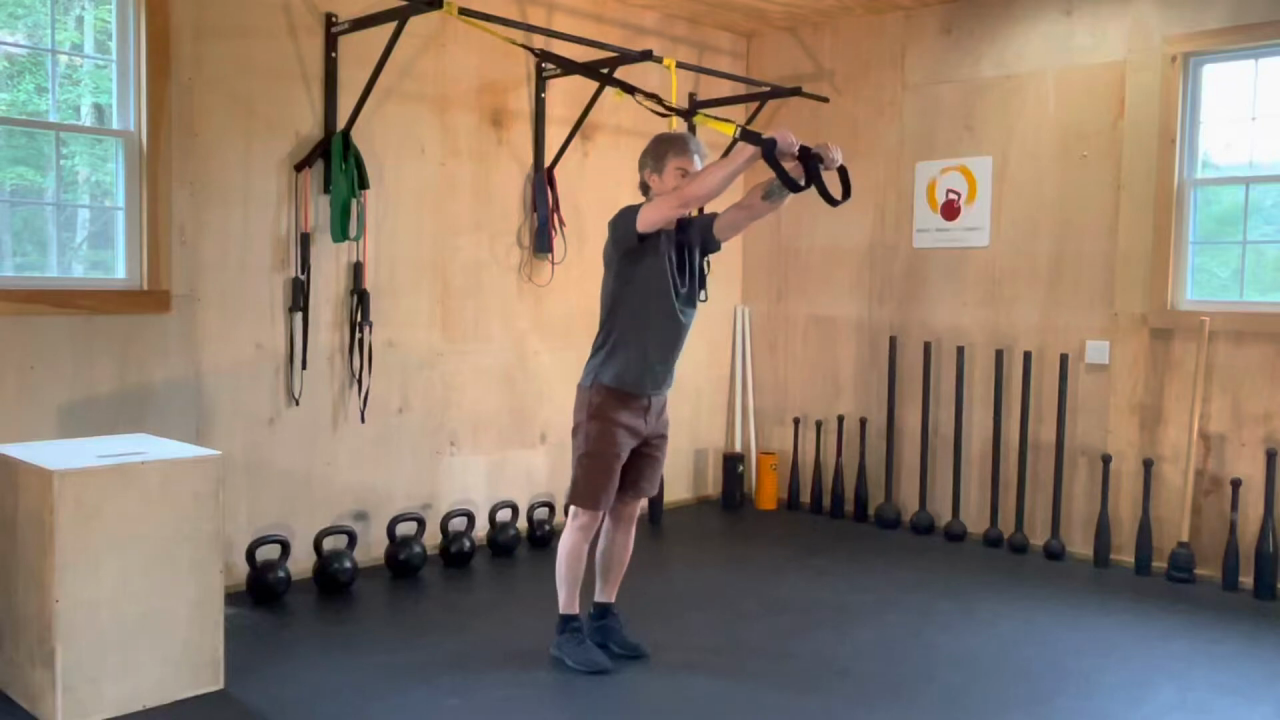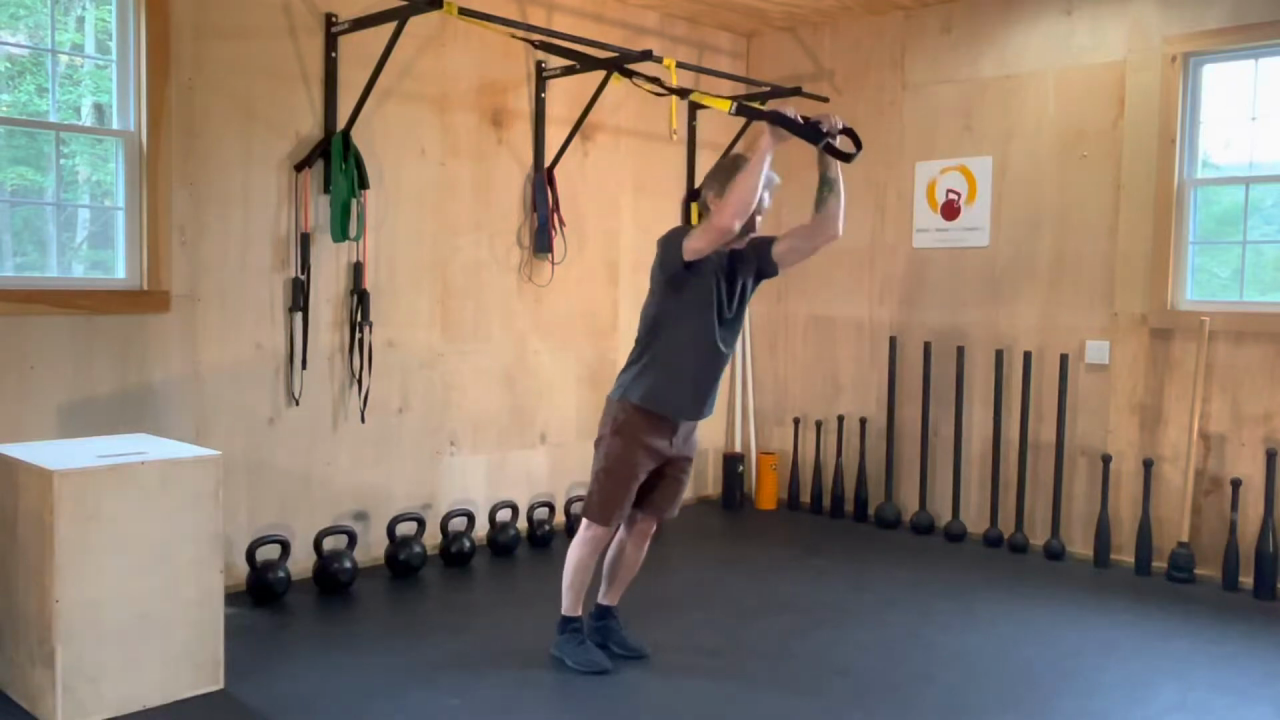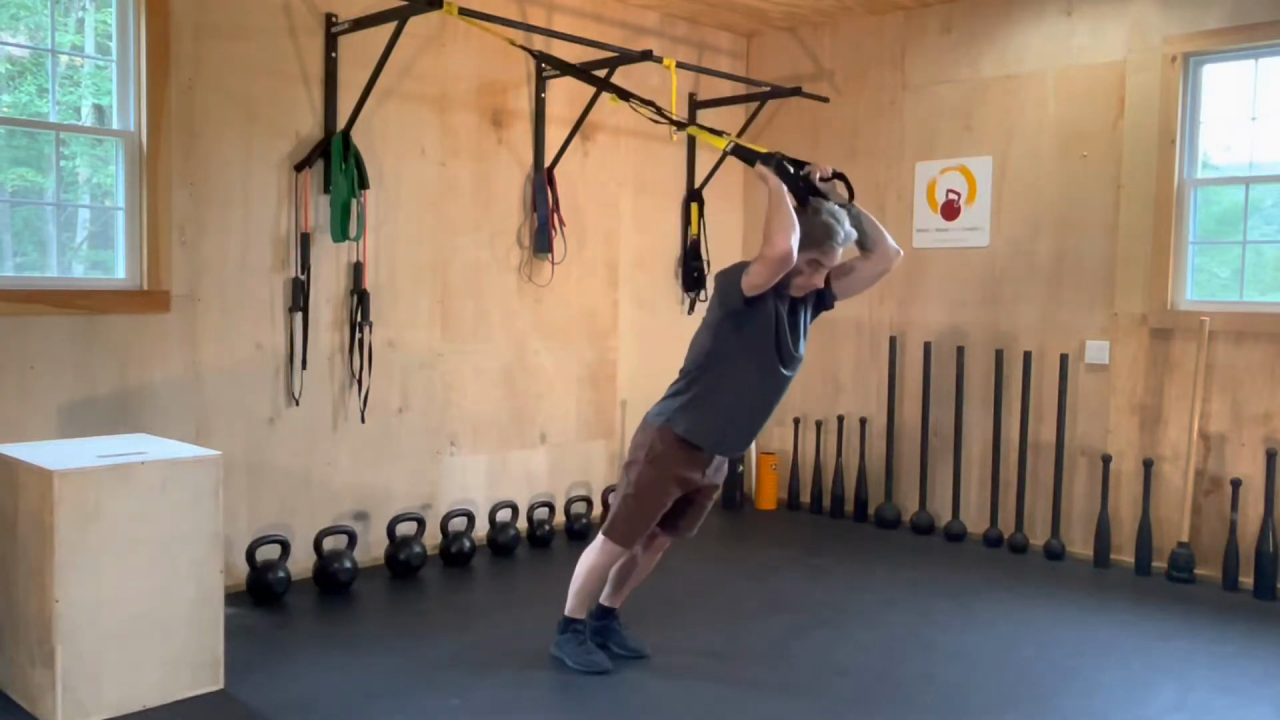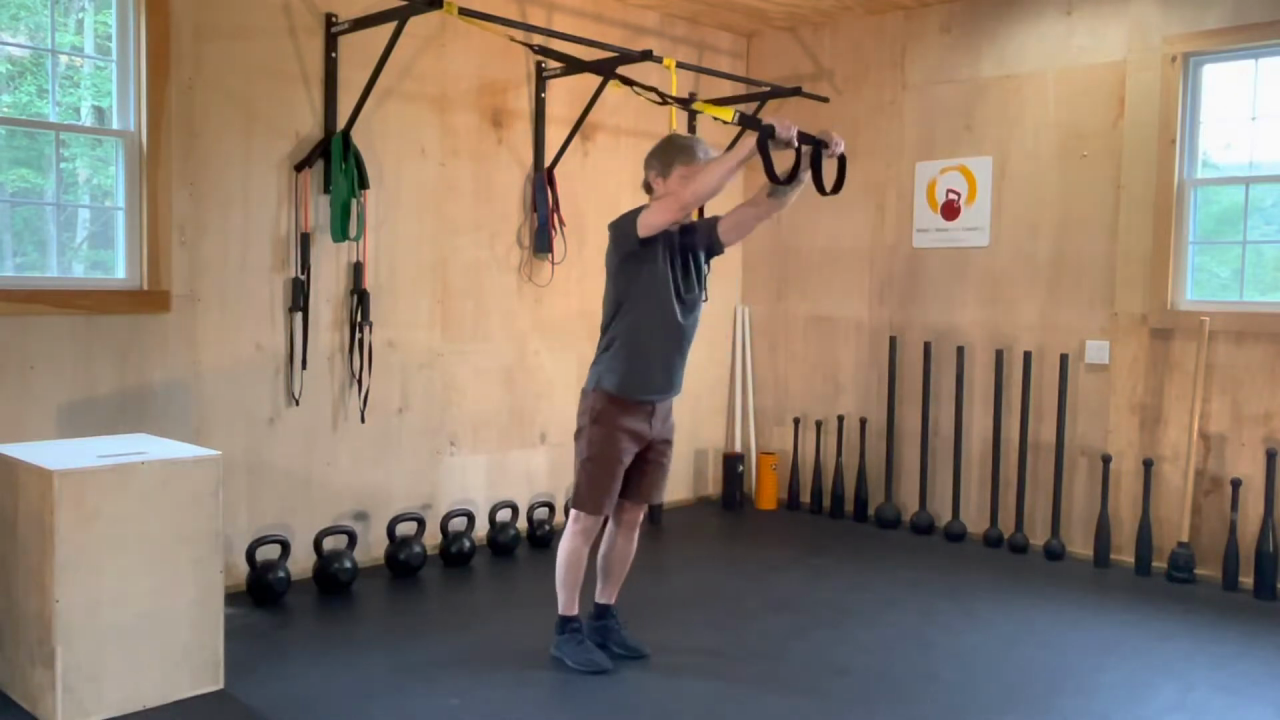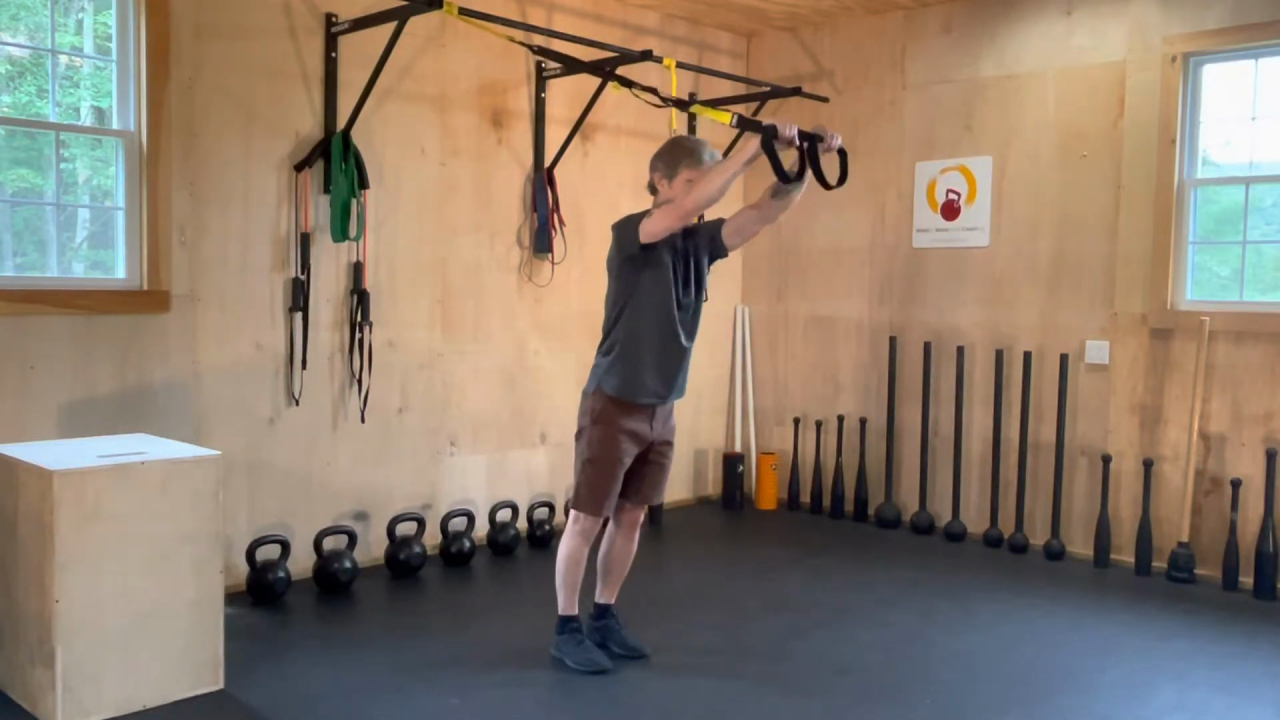
dt=1s
person 1, frame 1
left shoulder: (692, 234)
right shoulder: (628, 226)
left elbow: (754, 205)
right elbow: (689, 196)
left wrist: (802, 167)
right wrist: (754, 149)
left hip: (654, 401)
right hip: (608, 397)
left knee: (626, 513)
right knee: (586, 516)
left ankle: (604, 618)
right ankle: (567, 629)
person 1, frame 2
left shoulder: (750, 258)
right shoulder: (678, 249)
left elbow: (825, 230)
right elbow: (726, 222)
left wrist: (828, 157)
right wrist: (767, 145)
left hip: (684, 425)
right hip: (636, 416)
left knee: (642, 527)
right knee: (600, 527)
left ankle: (603, 620)
right ankle: (568, 630)
person 1, frame 3
left shoulder: (808, 297)
right shoulder: (738, 286)
left elbow: (885, 255)
right elbow: (778, 252)
left wrist: (835, 198)
right wrist: (775, 184)
left hip: (714, 455)
right hip: (670, 442)
left knee: (655, 542)
right knee: (616, 541)
left ankle: (604, 620)
right ankle: (569, 631)
person 1, frame 4
left shoulder: (696, 239)
right shoulder: (628, 232)
left elbow: (762, 207)
right elbow: (684, 201)
left wrist: (807, 161)
right wrist: (753, 143)
left hip: (659, 408)
right hip: (612, 404)
left knee: (629, 517)
right knee: (586, 520)
left ankle: (603, 620)
right ankle: (566, 630)
person 1, frame 5
left shoulder: (699, 240)
right shoulder: (632, 234)
left elbow: (765, 209)
right elbow: (687, 209)
right wrist: (752, 148)
left hip: (660, 410)
right hip: (613, 406)
left knee: (630, 518)
right knee: (587, 520)
left ankle: (603, 620)
right ankle: (566, 630)
